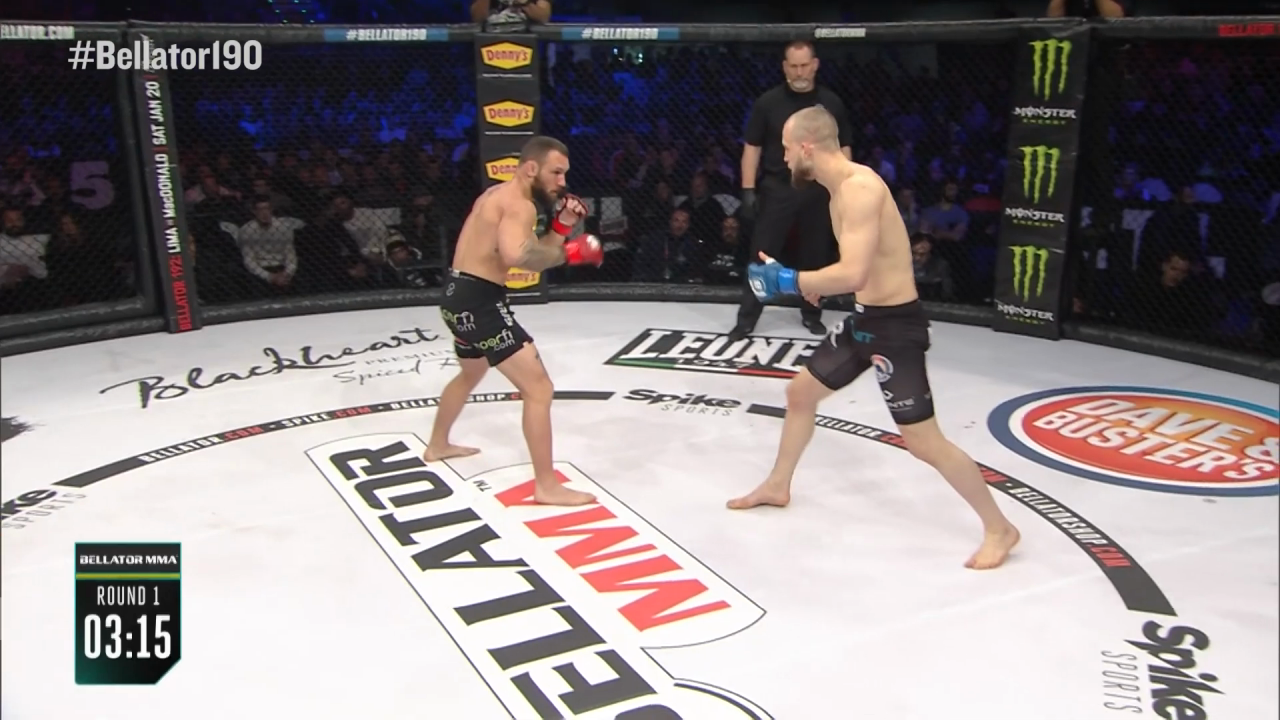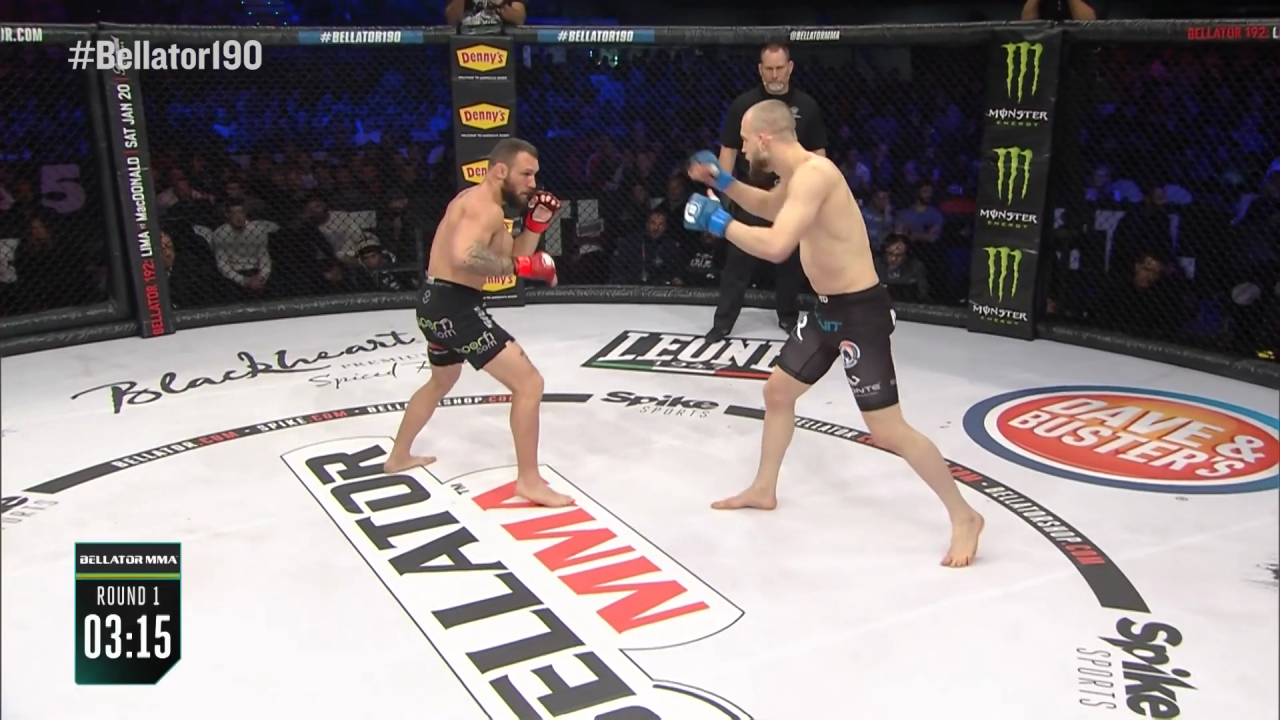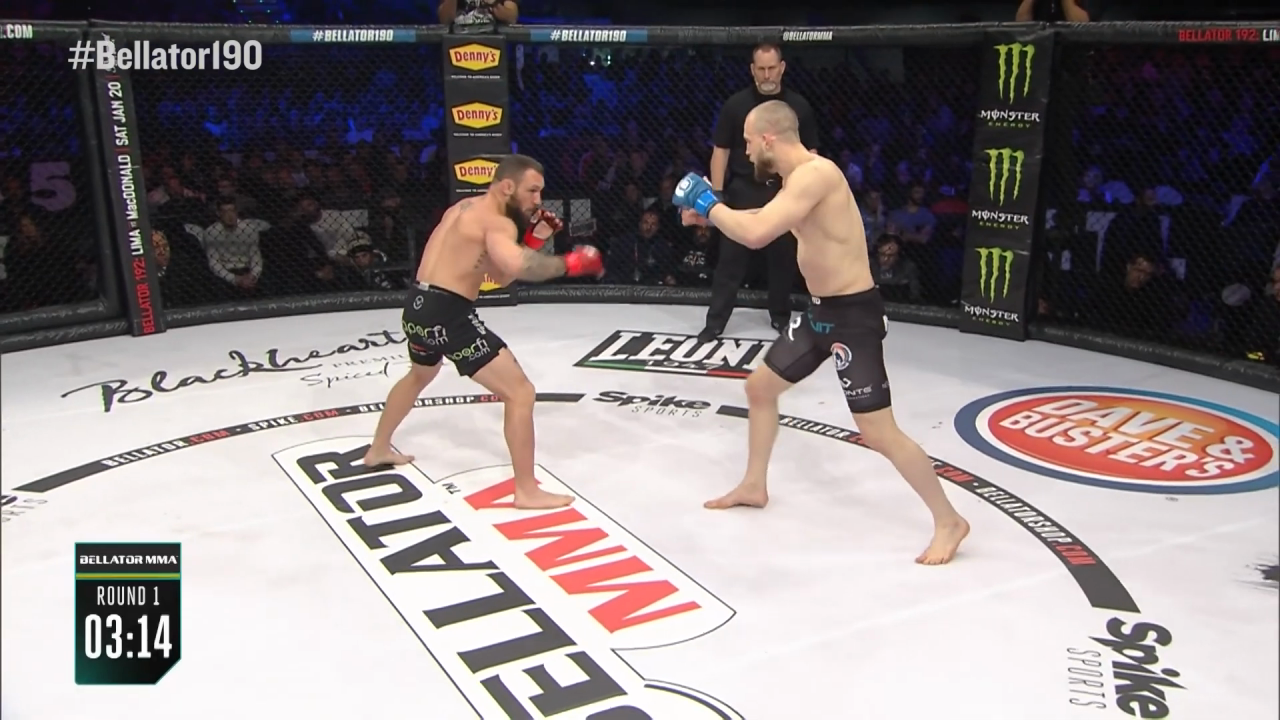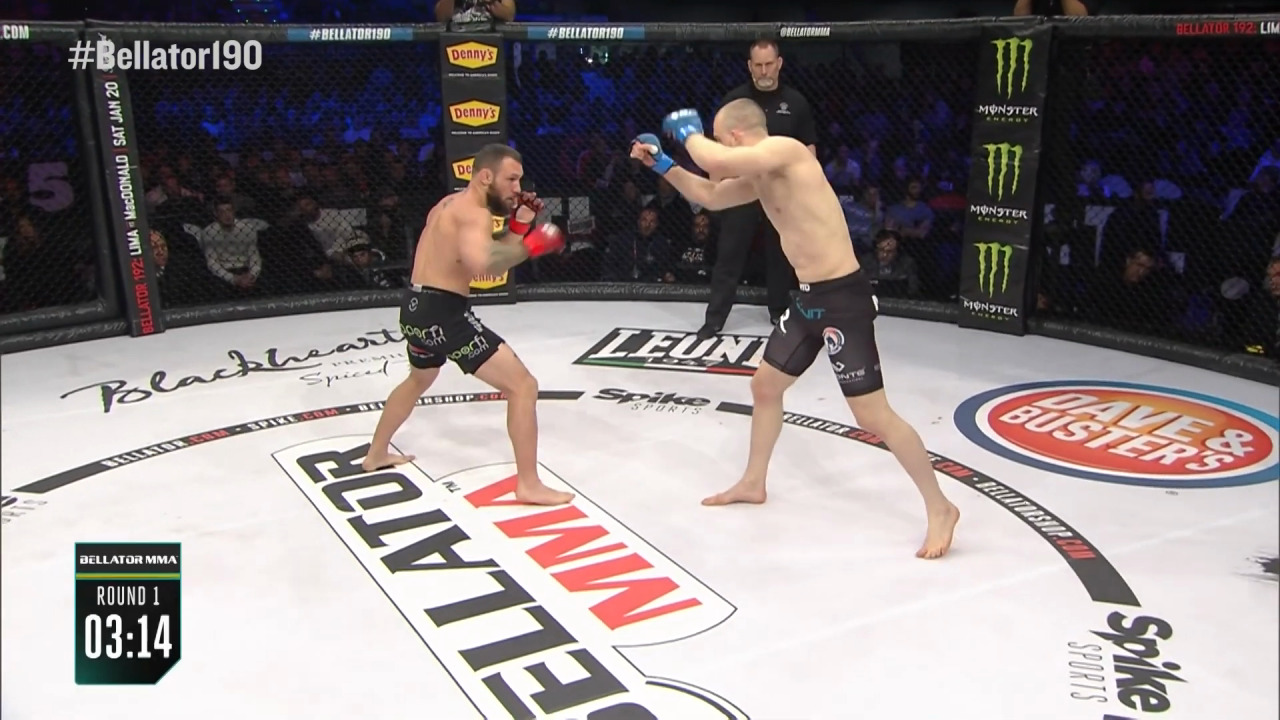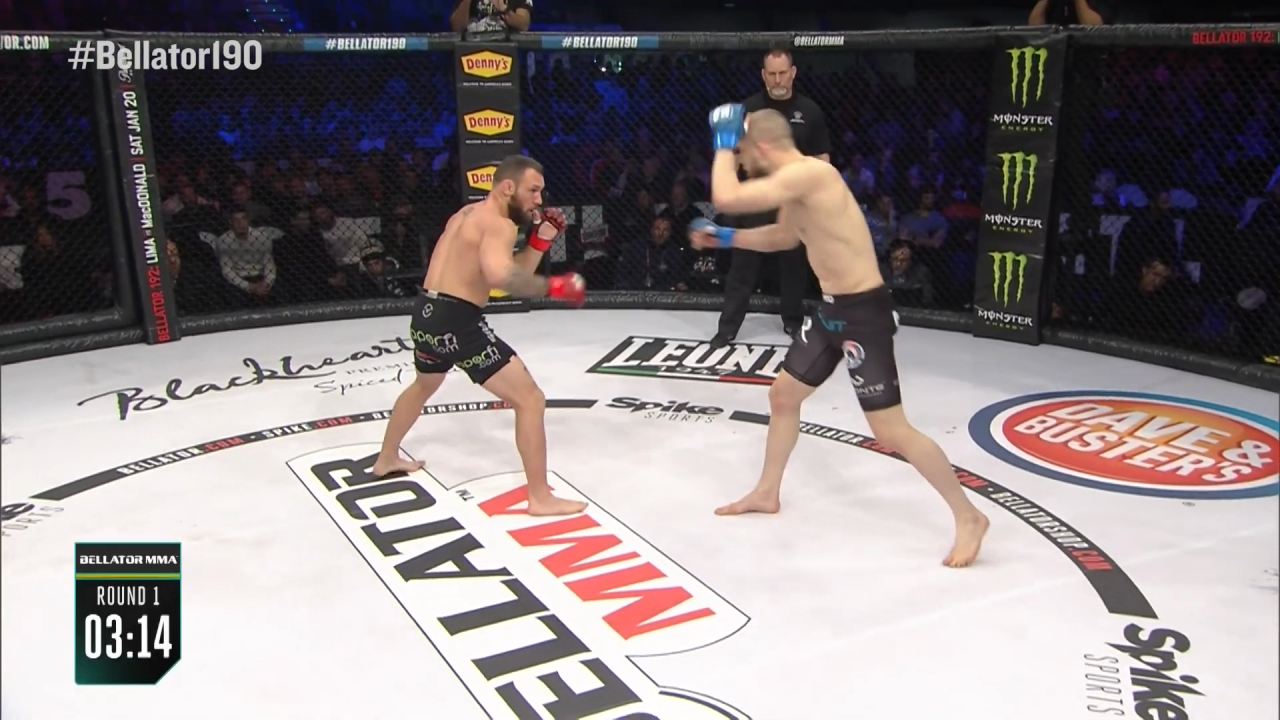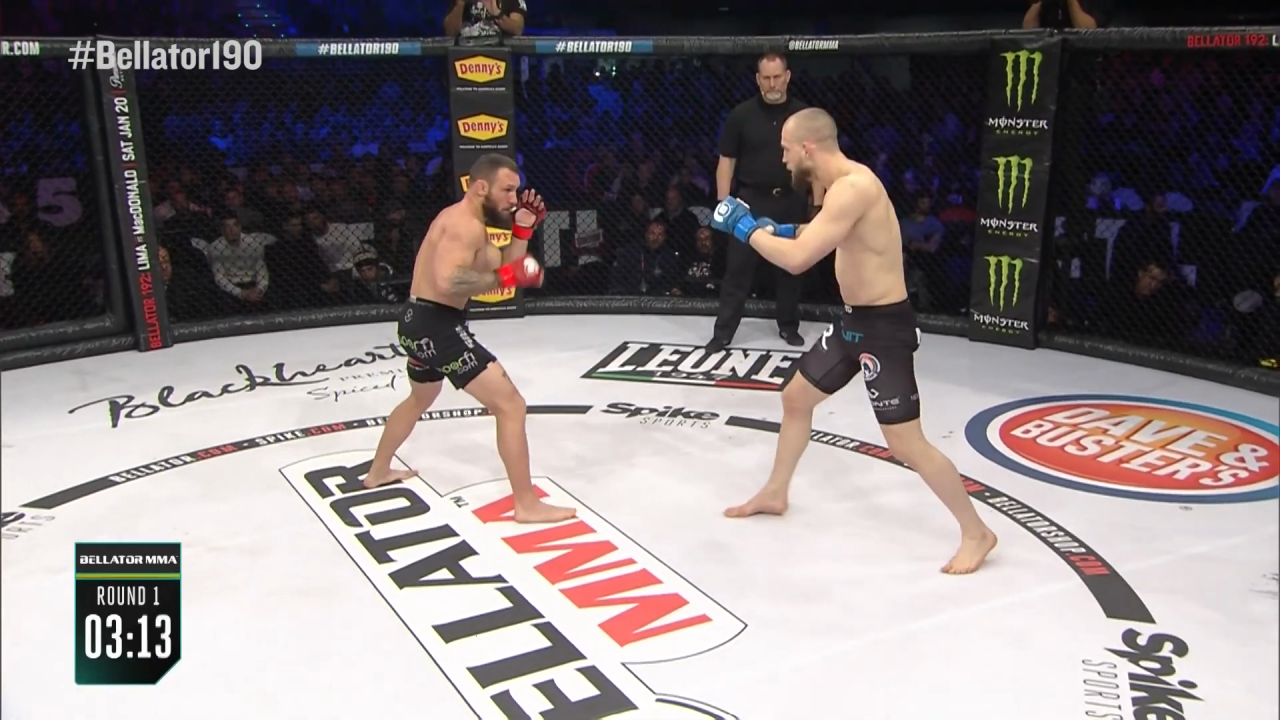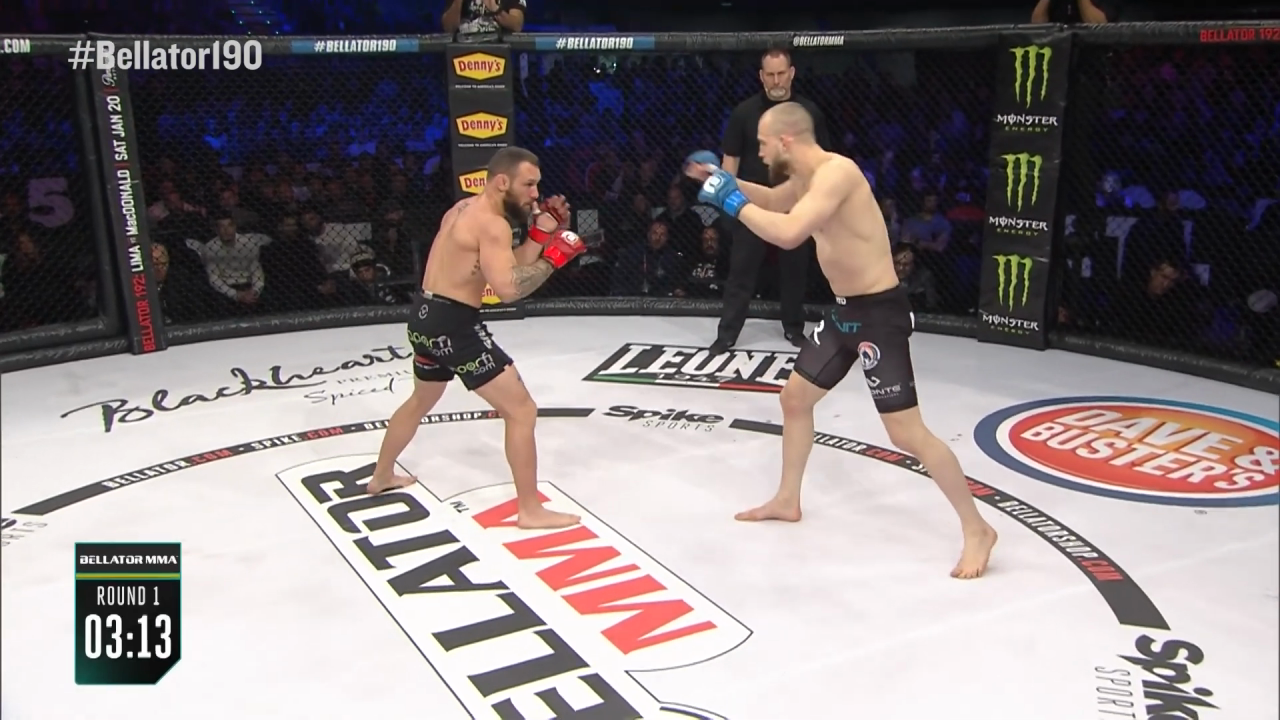
dt=0.3s
person 1, frame 1
left shoulder: (860, 188)
right shoulder: (843, 186)
left elbow: (853, 275)
left wrist: (790, 281)
right wrist: (814, 280)
left hip: (897, 326)
right hip: (864, 320)
left knee: (925, 443)
right knee: (800, 393)
left ankle: (999, 529)
right ankle: (776, 486)
person 1, frame 2
left shoulder: (815, 173)
right shoulder: (796, 174)
left elbow: (776, 246)
right elbow: (766, 204)
left wrist: (718, 222)
right wrist: (722, 182)
left hip: (863, 312)
right hip: (828, 308)
left knee: (889, 431)
right knee: (778, 393)
left ankle: (964, 518)
right ankle: (762, 490)
person 1, frame 3
left shoulder: (816, 174)
right shoulder: (797, 175)
left elbow: (756, 234)
right elbow: (764, 220)
left wrist: (708, 205)
right wrist: (709, 204)
left hip: (854, 315)
right hip: (820, 311)
left knee: (878, 433)
right knee: (759, 388)
left ankle: (948, 522)
right ankle: (753, 487)
person 1, frame 4
left shoulder: (786, 150)
right shoulder: (763, 174)
left elbow: (712, 161)
right elbow: (712, 195)
left wrist: (687, 129)
right wrist: (662, 162)
left hip: (843, 299)
right hip: (809, 297)
left knee: (874, 416)
right knee: (765, 387)
left ankle: (939, 511)
right ankle: (752, 484)
person 1, frame 5
left shoulder: (810, 173)
right shoulder: (797, 187)
left elbow: (728, 197)
right elbow: (784, 237)
left wrist: (726, 140)
right wrist: (725, 236)
left hip: (864, 311)
right hip: (832, 308)
left knee: (892, 431)
right knee: (783, 395)
left ankle: (968, 518)
right ankle: (766, 493)
person 1, frame 6
left shoulder: (854, 188)
right shoulder: (840, 183)
left elbow: (798, 260)
left wrist: (747, 229)
right wrist: (786, 230)
left hip: (885, 326)
right hip: (853, 320)
left knee: (907, 445)
right knee: (795, 399)
left ankle: (976, 534)
right ankle: (774, 493)
person 1, frame 7
left shoulder: (836, 172)
right shoulder: (809, 176)
left elbow: (789, 232)
right elbow: (775, 202)
left wrist: (734, 203)
right wrist: (723, 179)
left hip: (880, 313)
right hip: (844, 311)
left knee: (908, 433)
right knee: (793, 399)
left ankle: (977, 531)
right ankle: (786, 500)
person 2, frame 1
left shoulder: (501, 195)
right shoulder: (518, 204)
left elbow: (530, 253)
right elbow: (516, 256)
left wrist: (562, 227)
right wrist: (573, 252)
left hip: (461, 296)
right hip: (479, 300)
left knee: (470, 373)
right knee: (539, 389)
left ankle: (438, 445)
right ankle: (547, 486)
person 2, frame 2
left shoulder: (475, 200)
right shoulder: (485, 207)
left elbow: (509, 257)
right elbow: (463, 257)
left wrist: (537, 222)
right wrist: (526, 265)
left hip: (434, 302)
right hip: (456, 307)
left knee: (442, 382)
right knee: (529, 384)
left ankle: (399, 456)
right ankle: (530, 481)
person 2, frame 3
left shoulder: (467, 208)
right shoulder: (495, 221)
left elbow: (501, 276)
right elbow: (518, 265)
left wrist: (534, 238)
right wrist: (570, 263)
left hip: (420, 307)
right hip: (448, 314)
left knee: (419, 376)
right knee: (520, 394)
left ankle: (379, 450)
right ankle: (527, 490)
person 2, frame 4
left shoulder: (451, 204)
right shoulder: (472, 213)
left elbow: (493, 265)
right elbow: (482, 262)
left wrist: (519, 224)
right wrist: (532, 243)
left hip: (417, 307)
right hip: (444, 313)
left knee: (419, 381)
right knee: (523, 387)
left ankle: (377, 454)
right ankle: (529, 486)
person 2, frame 5
left shoulder: (469, 215)
right shoulder: (497, 224)
left elbow: (500, 275)
right elbow: (500, 277)
left wrist: (542, 239)
right wrist: (553, 287)
left hip: (428, 315)
right hip: (457, 322)
left knee: (423, 387)
right knee: (530, 400)
left ankle: (386, 459)
right ankle: (540, 497)
person 2, frame 6
left shoulder: (458, 218)
right shoulder: (466, 226)
left elbow: (500, 270)
right elbow: (447, 282)
left wrist: (522, 229)
right wrist: (505, 276)
left hip: (418, 321)
right hip: (439, 326)
left knee: (420, 399)
right knee: (511, 407)
left ankle: (379, 471)
right ankle: (527, 505)
person 2, frame 7
left shoulder: (465, 209)
right shoulder: (491, 224)
left elbow: (509, 270)
right elbow: (509, 288)
left wrist: (541, 231)
right wrist: (555, 257)
left hip: (428, 318)
right hip: (455, 325)
left knee: (420, 401)
right knee: (522, 411)
left ankle: (381, 477)
right ankle: (531, 511)
person 3, frame 1
left shoulder: (831, 103)
right shoulder: (768, 101)
left elbow: (843, 149)
right elbow: (752, 147)
right wrist: (748, 189)
left hip: (818, 189)
right hip: (777, 187)
left knee: (815, 255)
right knee: (762, 255)
left ankle: (811, 314)
right ankle: (746, 319)
person 3, frame 2
left shoulder: (807, 106)
right shoulder: (744, 104)
left elbow: (817, 152)
right elbow: (728, 149)
right hip: (752, 190)
left knee: (790, 258)
right knee: (739, 259)
left ankle: (788, 316)
right ankle: (723, 322)
person 3, frame 3
left shoulder: (799, 106)
right shoulder: (736, 104)
left elbow: (809, 152)
right elbow: (721, 150)
right wrist: (717, 191)
right hip: (744, 190)
left knee: (783, 258)
right knee: (731, 258)
left ankle: (780, 316)
right ankle: (716, 321)
person 3, frame 4
left shoulder: (796, 102)
right shoulder: (734, 100)
left elbow: (807, 147)
left knee: (781, 254)
right knee: (729, 255)
left ankle: (779, 312)
right ankle: (715, 318)
person 3, frame 5
left shoulder: (810, 111)
right shoulder: (748, 109)
left elbow: (821, 157)
left knee: (795, 263)
right knee: (743, 263)
left ankle: (793, 321)
right ankle: (728, 327)
person 3, frame 6
right shoulder: (742, 114)
right elbow: (727, 159)
left wrist: (817, 202)
right wrist: (723, 201)
left hip: (791, 201)
right hip: (751, 199)
right knee: (738, 268)
left ankle: (788, 327)
right ankle: (723, 332)
person 3, frame 7
left shoulder: (809, 112)
right shoulder: (745, 111)
right elbow: (730, 158)
left knee: (795, 267)
right knee: (742, 268)
left ankle: (793, 327)
right ankle: (727, 332)
